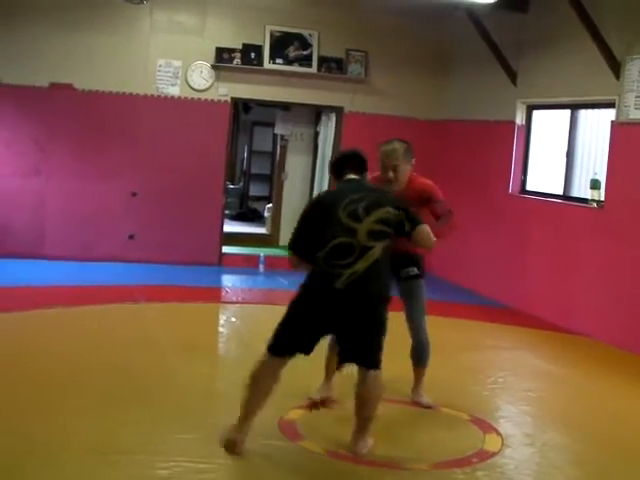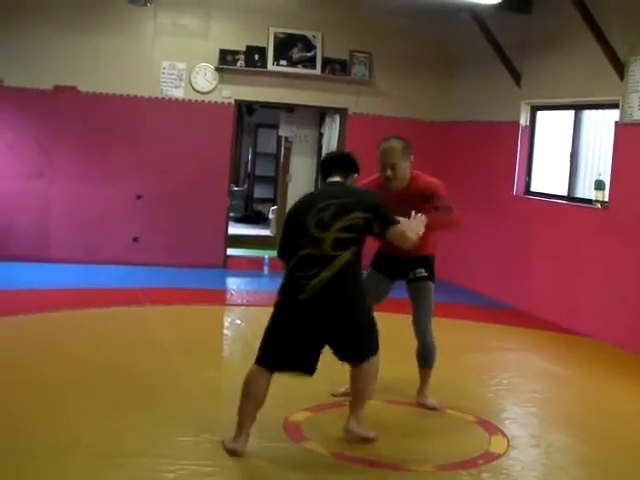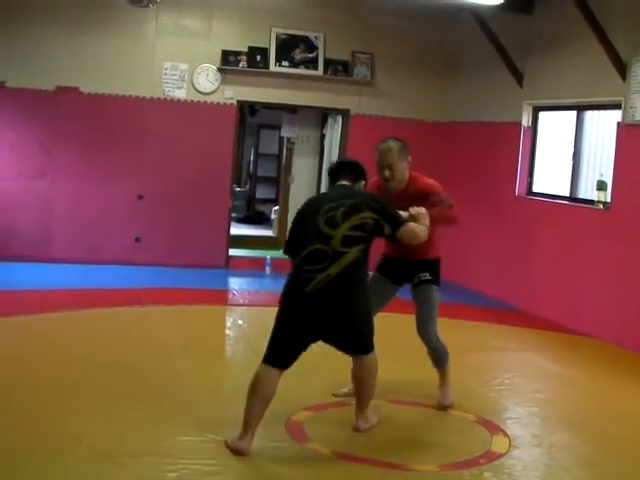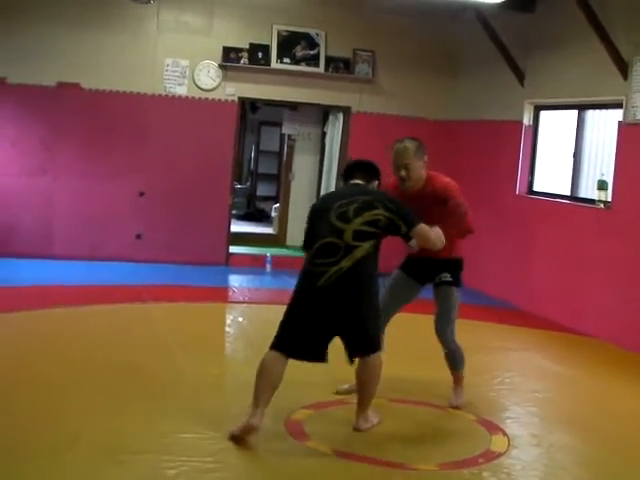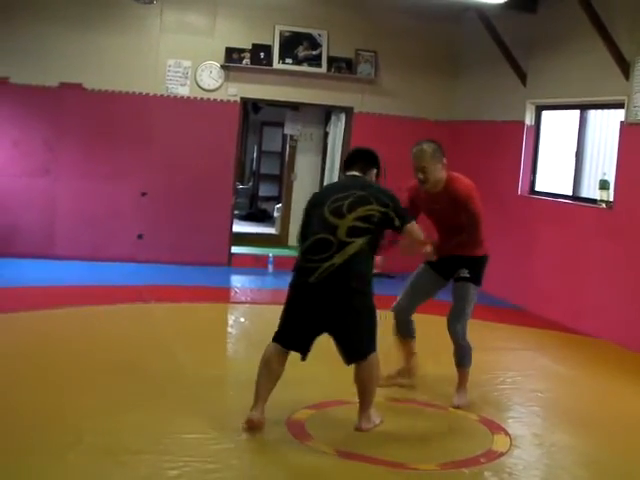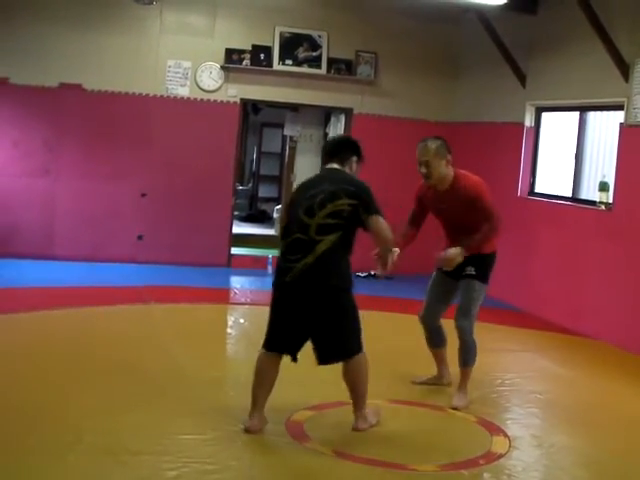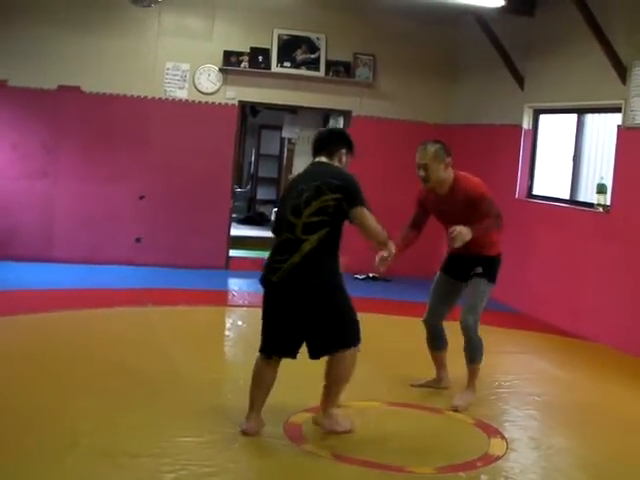
dt=0.2s
person 1, frame 1
left shoulder: (319, 203)
right shoulder: (388, 200)
left elbow: (299, 259)
right elbow: (427, 241)
right wrist: (402, 224)
left hip: (322, 291)
right hip: (369, 297)
left knee: (276, 356)
right knee: (369, 367)
left ankle: (241, 430)
right ankle: (361, 438)
person 1, frame 2
left shoulder: (300, 206)
right shoulder: (366, 200)
right elbow: (407, 240)
right wrist: (416, 224)
left hip: (295, 298)
right hip: (343, 299)
left knee: (264, 365)
right knee: (366, 356)
left ankle: (239, 438)
right ankle: (355, 420)
person 1, frame 3
left shoulder: (309, 206)
right shoulder: (372, 202)
right elbow: (415, 237)
right wrist: (423, 220)
left hip: (301, 293)
right hip: (347, 295)
left knee: (273, 363)
right knee: (364, 352)
left ankle: (245, 437)
right ankle: (362, 416)
person 1, frame 4
left shoulder: (323, 203)
right shoulder: (385, 202)
right elbow: (431, 240)
right wrist: (437, 234)
left hip: (313, 287)
right hip: (357, 290)
left knee: (280, 350)
right knee: (370, 351)
left ankle: (255, 416)
right ankle: (363, 416)
person 1, frame 5
left shoulder: (320, 196)
right shoulder: (381, 196)
right elbow: (417, 237)
right wrist: (419, 247)
left hip: (306, 281)
right hip: (350, 286)
left knee: (281, 344)
right knee: (365, 352)
left ankle: (257, 410)
right ankle: (366, 415)
person 1, frame 6
left shoulder: (302, 190)
right shoulder: (356, 188)
right elbow: (383, 235)
right wrist: (386, 254)
left hip: (287, 279)
right hip: (328, 284)
left knee: (272, 349)
right knee: (351, 351)
left ankle: (255, 416)
right ankle: (362, 415)
person 1, frame 7
left shoulder: (294, 184)
right shoulder: (342, 180)
right elbow: (368, 226)
right wrist: (386, 243)
left hip: (278, 278)
right hip: (317, 281)
left knee: (271, 352)
right knee: (346, 344)
left ankle: (252, 418)
right ankle: (327, 412)
person 2, frame 1
left shoulder: (426, 190)
left elbow: (448, 220)
left hip: (409, 259)
left knee: (418, 328)
left ankle: (418, 389)
right ankle: (327, 384)
person 2, frame 2
left shoulder: (428, 187)
right shoulder: (371, 187)
left elbow: (451, 217)
left hip: (419, 260)
right hip: (385, 257)
left knee: (423, 331)
left ankle: (423, 390)
person 2, frame 3
left shoulder: (426, 187)
right shoulder: (374, 189)
left elbow: (452, 214)
left hip: (425, 263)
right hip: (392, 260)
left knee: (427, 332)
left ankle: (445, 385)
person 2, frame 4
left shoulder: (444, 188)
right shoulder: (394, 190)
left elbow: (466, 225)
left hip: (447, 263)
right hip: (416, 260)
left knee: (444, 333)
right knee: (377, 315)
left ankle: (459, 387)
person 2, frame 5
left shoulder: (464, 190)
right shoulder: (417, 191)
left elbow: (475, 236)
left wrist: (437, 248)
left hip: (470, 259)
right hip: (442, 256)
left knee: (456, 326)
right knee: (400, 309)
left ankle: (462, 388)
right ankle: (408, 369)
person 2, frame 6
left shoulder: (472, 186)
right shoulder: (425, 191)
left elbow: (493, 227)
right elbow: (413, 224)
left wrist: (463, 251)
right wrist: (397, 249)
left hip: (479, 256)
right hip: (452, 255)
left knee: (463, 323)
right knee: (428, 317)
left ankle: (463, 388)
right ankle: (442, 373)
person 2, frame 7
left shoulder: (472, 187)
right shoulder: (426, 195)
left elbow: (497, 220)
right elbow: (414, 229)
left wrist: (470, 232)
right wrist: (393, 251)
left hip: (484, 258)
right hip: (456, 256)
left knee: (468, 322)
right knee: (431, 319)
left ankle: (470, 387)
right ankle: (441, 376)
